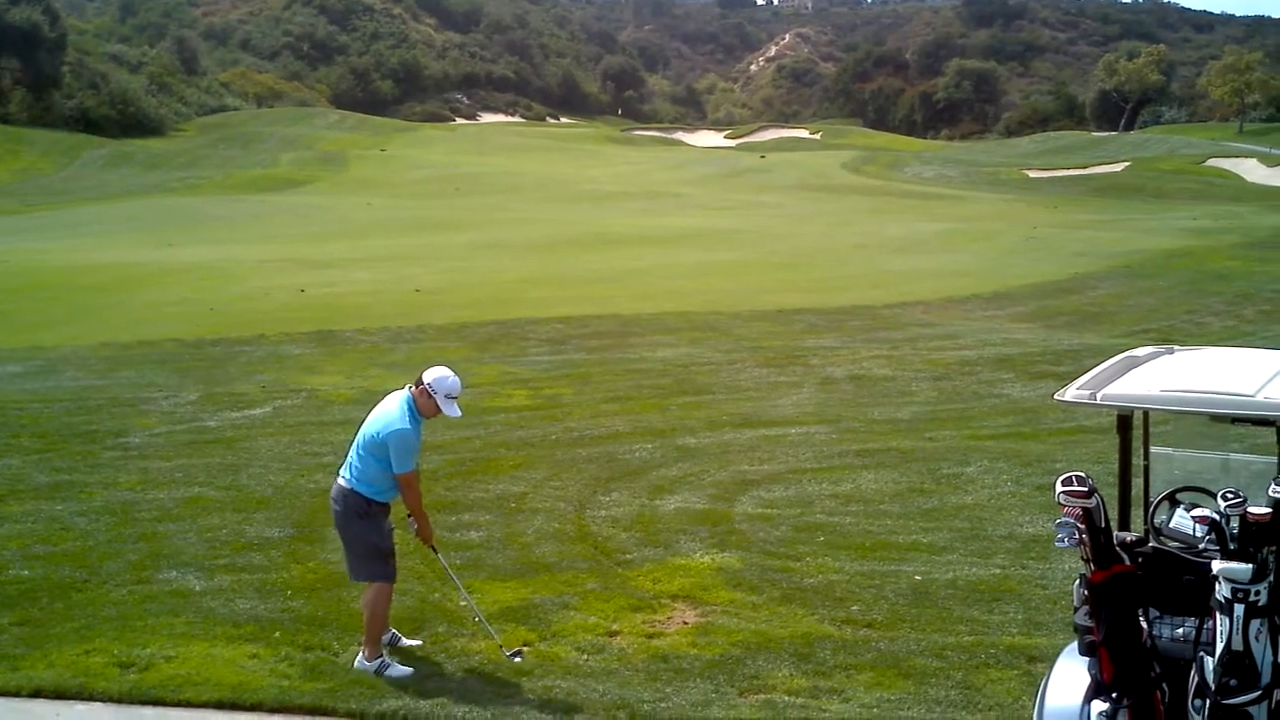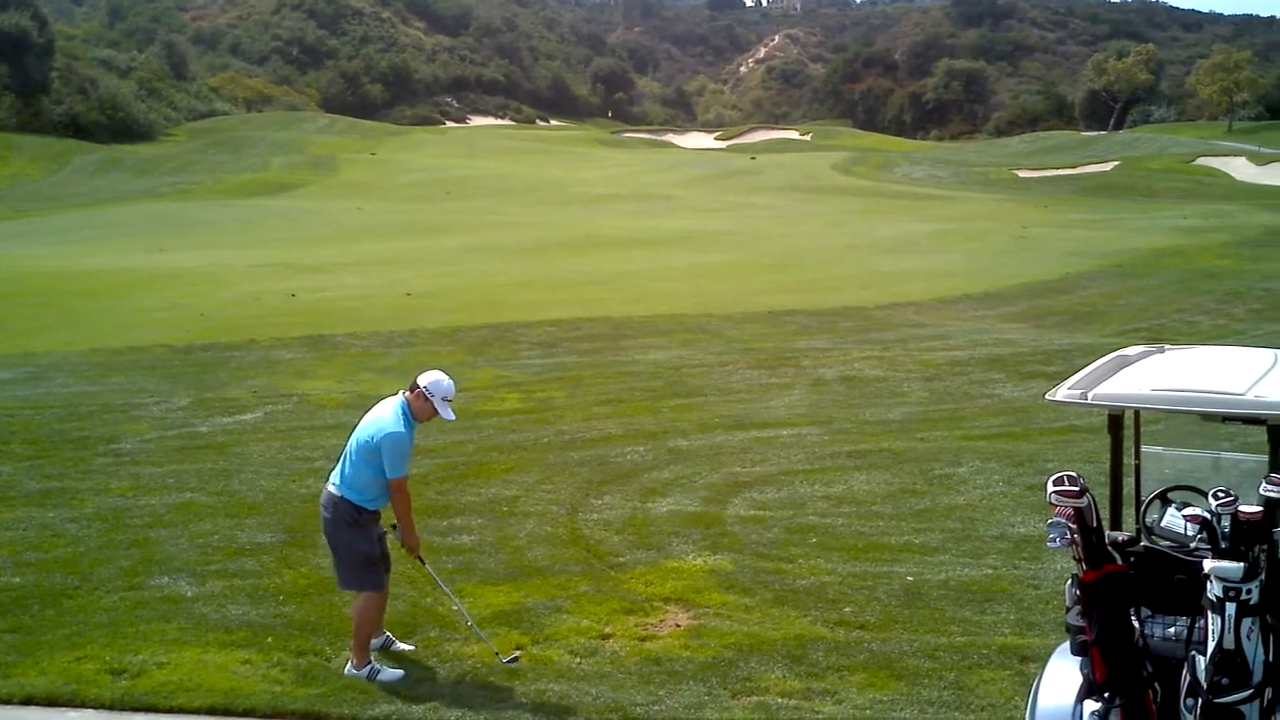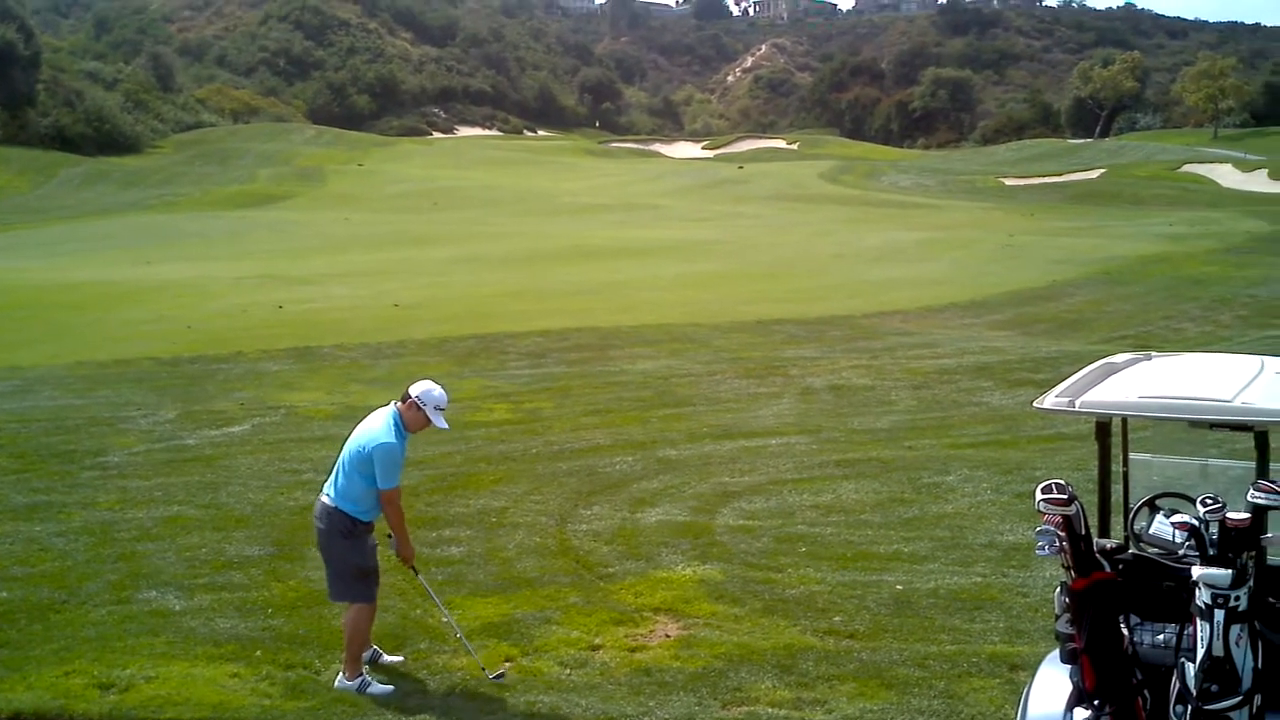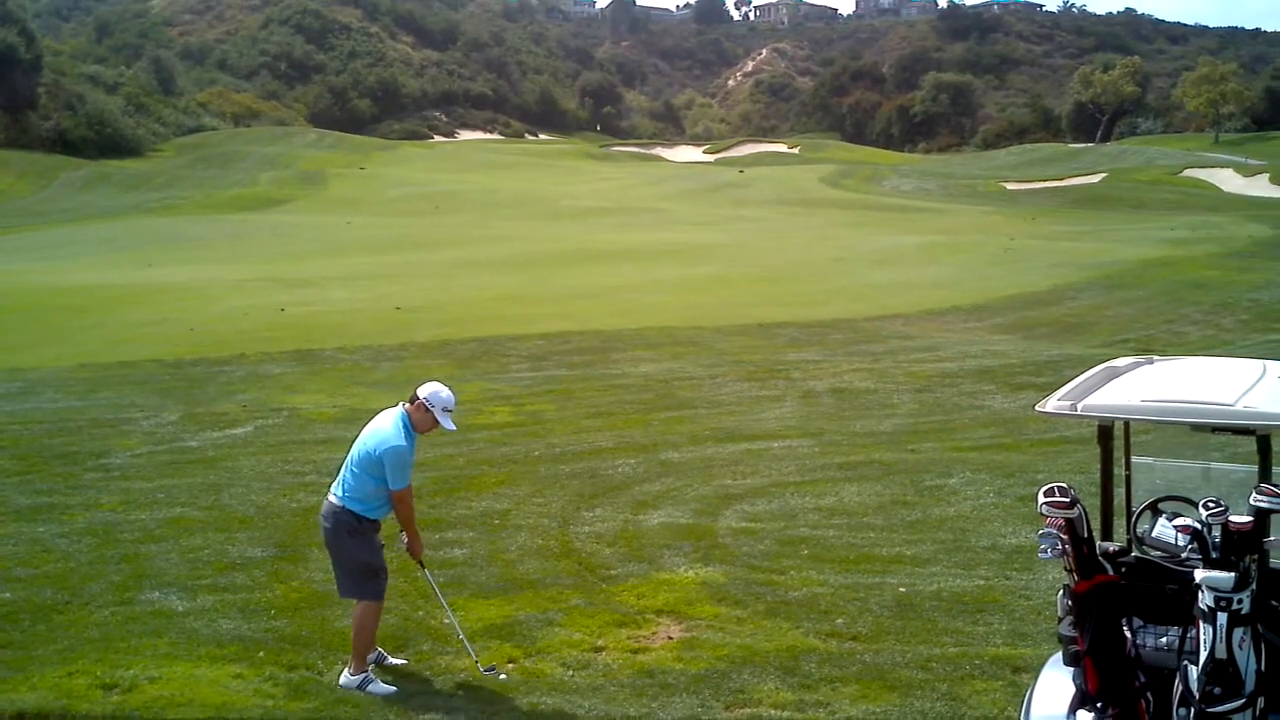
dt=0.3s
person 1, frame 1
left shoulder: (401, 400)
right shoulder: (401, 428)
left elbow: (411, 470)
right elbow: (408, 484)
left wrist: (417, 515)
right wrist: (423, 523)
left hip: (368, 498)
right hip: (357, 503)
left knee: (385, 570)
right knee: (380, 577)
left ankle: (382, 632)
right ankle: (371, 655)
person 1, frame 2
left shoulder: (394, 406)
right shoulder: (396, 432)
left elbow: (395, 484)
right elbow: (398, 491)
left wrist: (403, 526)
right wrist: (410, 533)
left hip: (359, 505)
right hip: (347, 510)
left knee: (380, 573)
right knee: (369, 585)
left ankle: (376, 635)
right ankle: (359, 663)
person 1, frame 3
left shoulder: (386, 417)
right shoulder: (387, 442)
left elbow: (390, 492)
right elbow: (390, 501)
left wrist: (399, 536)
right wrist: (404, 543)
left hip: (350, 516)
right hip: (340, 521)
left knee: (369, 587)
right knee: (361, 597)
left ankle: (364, 649)
right ankle: (350, 674)
person 1, frame 4
left shoulder: (393, 416)
right shoulder: (397, 444)
left elbow: (401, 489)
right elbow: (401, 500)
left wrist: (408, 531)
right wrist: (413, 538)
left hip: (357, 515)
right hip: (347, 520)
left knee: (376, 585)
right knee: (369, 594)
left ankle: (369, 650)
right ankle: (355, 671)
